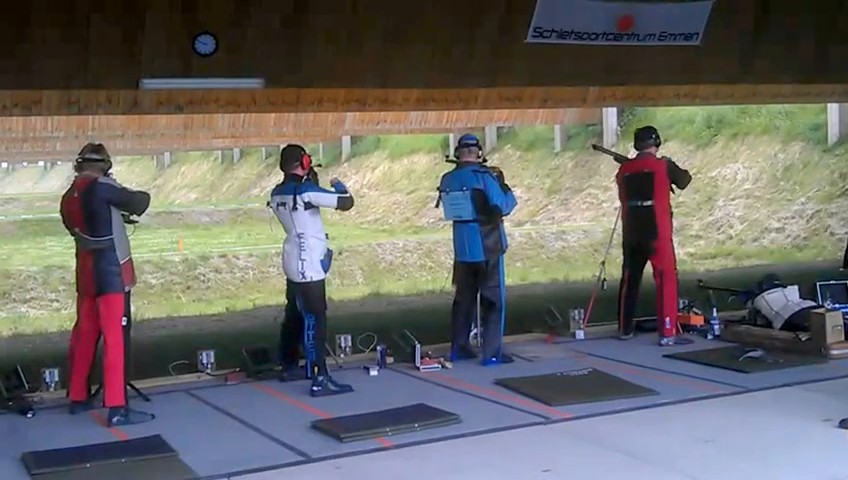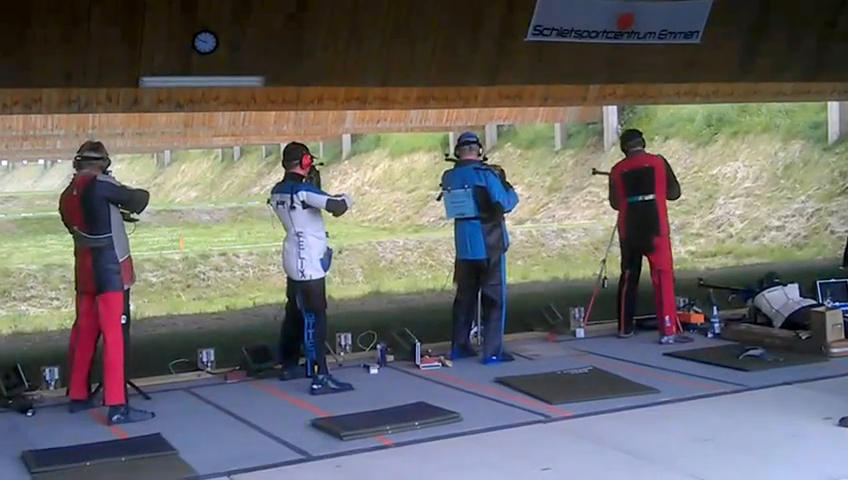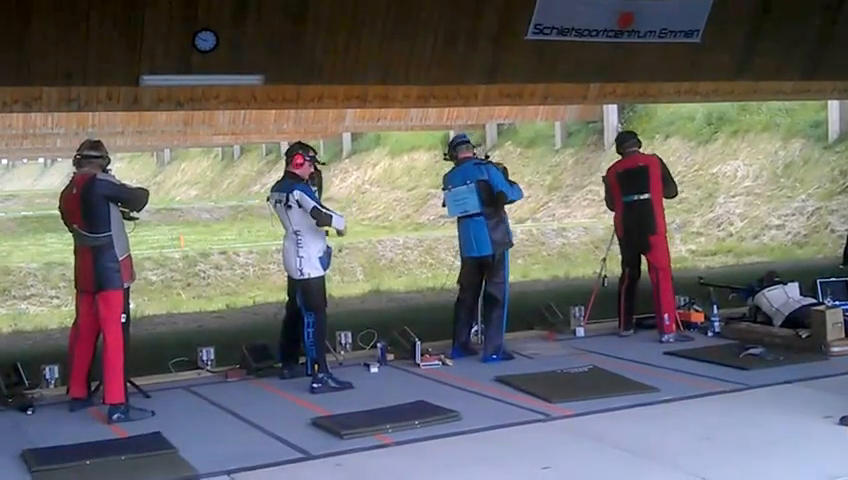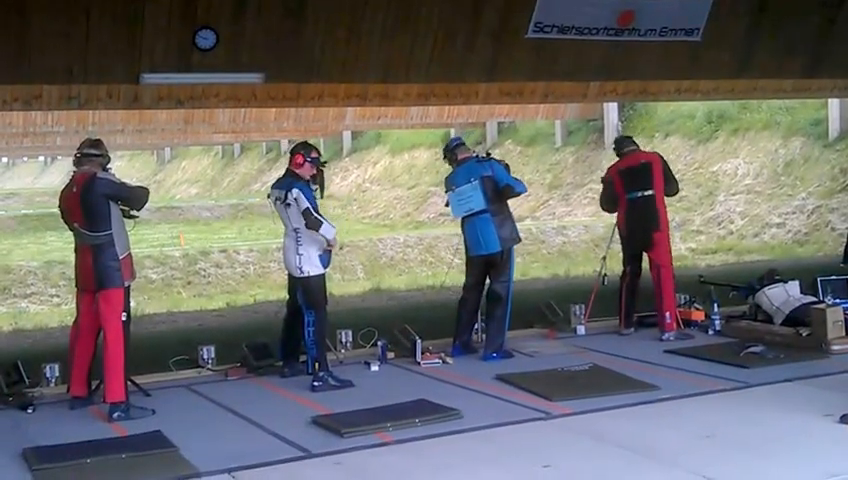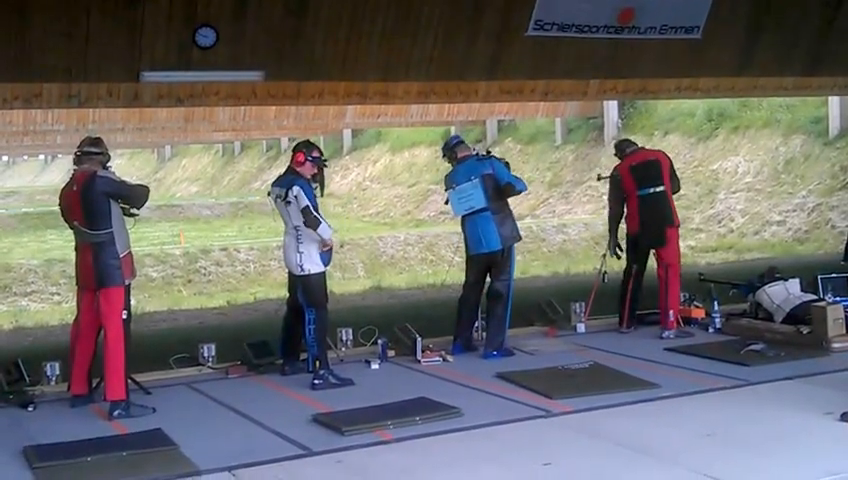
dt=0.5s
person 1, frame 1
left shoulder: (68, 197)
right shoulder: (101, 186)
left elbow: (79, 228)
right elbow: (140, 201)
right wrist: (127, 208)
left hip: (86, 272)
right hip: (110, 270)
left knee: (84, 333)
right knee: (114, 336)
left ankle: (78, 397)
right ankle: (116, 408)
person 1, frame 2
left shoulder: (67, 195)
right shoulder: (99, 184)
right elbow: (139, 198)
left wrist: (114, 213)
right wrist: (127, 207)
left hip: (85, 270)
right hip: (110, 268)
left knee: (83, 332)
right knee: (114, 334)
left ankle: (78, 396)
right ankle: (117, 407)
person 1, frame 3
left shoulder: (67, 193)
right shoulder: (99, 183)
right elbow: (139, 197)
left wrist: (115, 211)
right wrist: (127, 205)
left hip: (85, 268)
right hip: (109, 266)
left knee: (83, 330)
right knee: (113, 332)
left ankle: (78, 395)
right ankle: (117, 405)
person 1, frame 4
left shoulder: (67, 192)
right shoulder: (99, 181)
right elbow: (139, 195)
left wrist: (114, 210)
right wrist: (128, 203)
left hip: (85, 266)
right hip: (110, 264)
left knee: (84, 328)
right knee: (114, 330)
left ankle: (78, 393)
right ankle: (117, 403)
person 1, frame 5
left shoulder: (67, 191)
right shoulder: (100, 180)
right elbow: (140, 193)
left wrist: (116, 208)
right wrist: (128, 202)
left hip: (86, 264)
right hip: (110, 263)
left knee: (85, 327)
right knee: (114, 328)
left ankle: (79, 391)
right ankle: (117, 402)
person 2, frame 1
left shoulder: (277, 193)
right shoulder: (305, 190)
right elbow: (346, 202)
right wrist: (338, 185)
left hip: (293, 261)
right hip: (308, 263)
left knee: (294, 315)
right knee: (315, 320)
left ankle: (288, 367)
right ankle: (320, 379)
person 2, frame 2
left shoulder: (277, 192)
right shoulder: (302, 189)
right elbow: (338, 207)
right wrist: (345, 199)
left hip: (294, 260)
right hip: (308, 262)
left knee: (294, 314)
right knee: (315, 318)
left ankle: (288, 365)
right ankle: (320, 378)
person 2, frame 3
left shoulder: (277, 189)
right shoulder: (299, 188)
right elbow: (321, 216)
left wrist: (311, 185)
right wrist: (340, 223)
left hip: (294, 258)
right hip: (308, 260)
left knee: (295, 311)
right knee: (315, 316)
left ankle: (289, 364)
right ankle: (320, 376)
person 2, frame 4
left shoulder: (278, 187)
right shoulder: (298, 187)
right elbow: (312, 219)
left wrist: (313, 194)
right wrist: (331, 235)
left hip: (294, 256)
right hip: (307, 258)
left knee: (295, 309)
right knee: (315, 314)
left ankle: (289, 362)
right ankle: (320, 374)
person 2, frame 5
left shoulder: (278, 185)
right shoulder: (299, 184)
right elbow: (311, 217)
right wrist: (327, 236)
left hip: (294, 254)
right hip: (308, 257)
left knee: (296, 307)
right knee: (316, 313)
left ankle: (290, 360)
right ankle: (321, 373)
person 3, frame 1
left shoulder: (447, 180)
right shoulder: (485, 176)
right elbow: (502, 207)
right wrist: (506, 188)
left hip: (462, 248)
right hip: (487, 247)
left knee: (464, 297)
right knee: (493, 299)
left ankle: (459, 348)
right ankle: (492, 353)
person 3, frame 2
left shoulder: (449, 177)
right shoulder: (486, 173)
right elbow: (504, 204)
right wrist: (508, 186)
left hip: (464, 246)
right hip: (489, 244)
left knee: (465, 295)
right knee: (494, 297)
left ankle: (459, 346)
right ankle: (493, 351)
person 3, frame 3
left shoulder: (449, 178)
right shoulder: (486, 168)
right elbow: (508, 195)
right wrist: (512, 185)
left hip: (468, 245)
right hip: (493, 241)
left knee: (467, 293)
right knee: (496, 294)
left ankle: (460, 345)
right ankle: (493, 350)
person 3, frame 4
left shoulder: (451, 180)
right shoulder: (488, 165)
right elbow: (514, 189)
right wrist: (512, 180)
left hip: (474, 243)
right hip: (499, 239)
left knee: (471, 291)
right knee: (500, 292)
left ankle: (461, 343)
right ankle: (493, 348)
person 3, frame 5
left shoulder: (451, 178)
right shoulder: (489, 163)
right elbow: (515, 187)
right wrist: (507, 178)
left hip: (474, 243)
right hip: (500, 237)
left knee: (471, 289)
right knee: (500, 290)
left ankle: (461, 341)
right ankle: (494, 346)
person 4, frame 1
left shoulder: (624, 169)
right shoulder: (663, 165)
right elbow: (685, 180)
left hip: (632, 234)
right hip: (657, 233)
left knee: (629, 279)
right knee: (666, 279)
left ankle: (625, 329)
right ankle: (668, 333)
person 4, frame 2
left shoulder: (617, 170)
right shoulder: (658, 162)
left elbow: (615, 203)
right elbow: (675, 193)
left hip: (629, 231)
right hip: (655, 229)
left knee: (628, 277)
right knee: (663, 277)
left ankle: (625, 327)
right ankle: (667, 331)
person 4, frame 3
left shoulder: (612, 171)
right shoulder: (654, 161)
left elbow: (611, 204)
right elbow: (671, 191)
left hip: (626, 230)
right hip: (652, 228)
left knee: (629, 275)
right knee: (661, 275)
left ankle: (625, 326)
right ankle: (667, 330)
person 4, frame 4
left shoulder: (613, 171)
right shoulder: (656, 159)
left elbow: (607, 205)
right elbow: (673, 189)
left hip: (629, 229)
right hip: (655, 226)
left knee: (630, 273)
right knee: (663, 273)
left ankle: (626, 324)
right ankle: (668, 328)
person 4, frame 5
left shoulder: (620, 170)
right shoulder: (661, 157)
left elbow: (615, 207)
right elbow: (675, 186)
left wrist: (613, 236)
left hip: (638, 228)
right hip: (666, 223)
left knee: (633, 272)
right knee: (669, 271)
left ankle: (626, 322)
right ankle: (669, 325)
